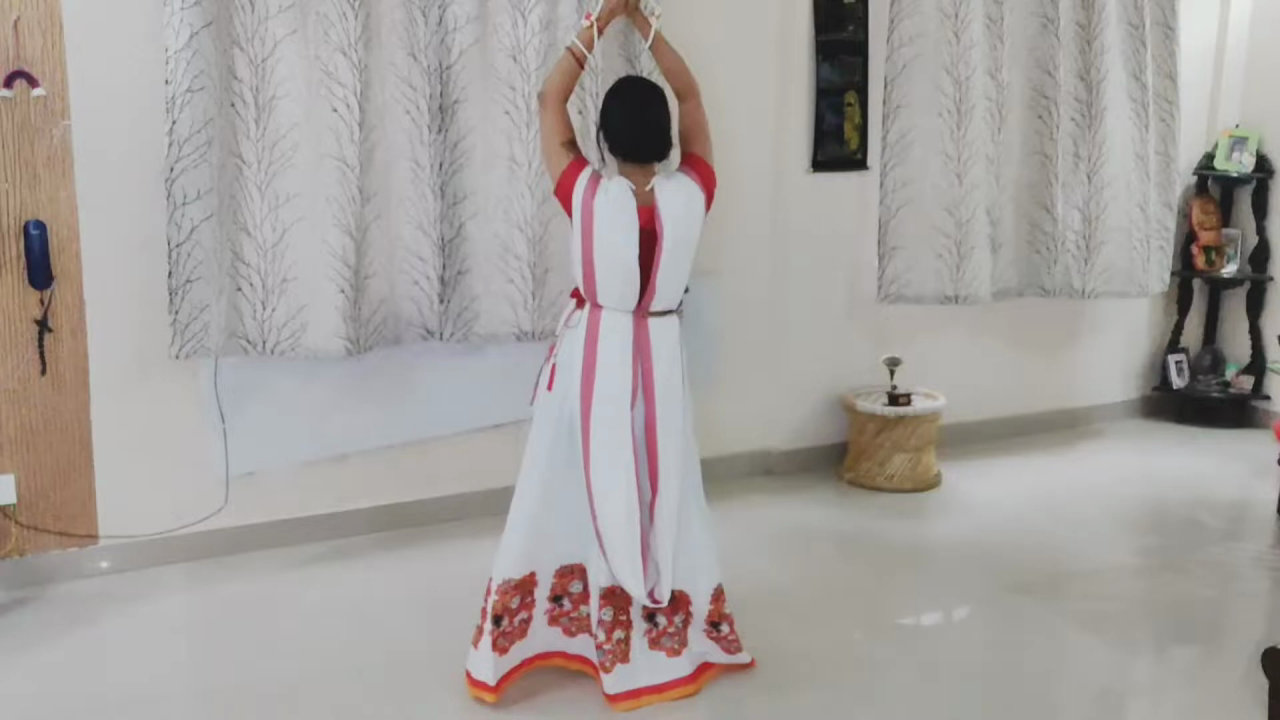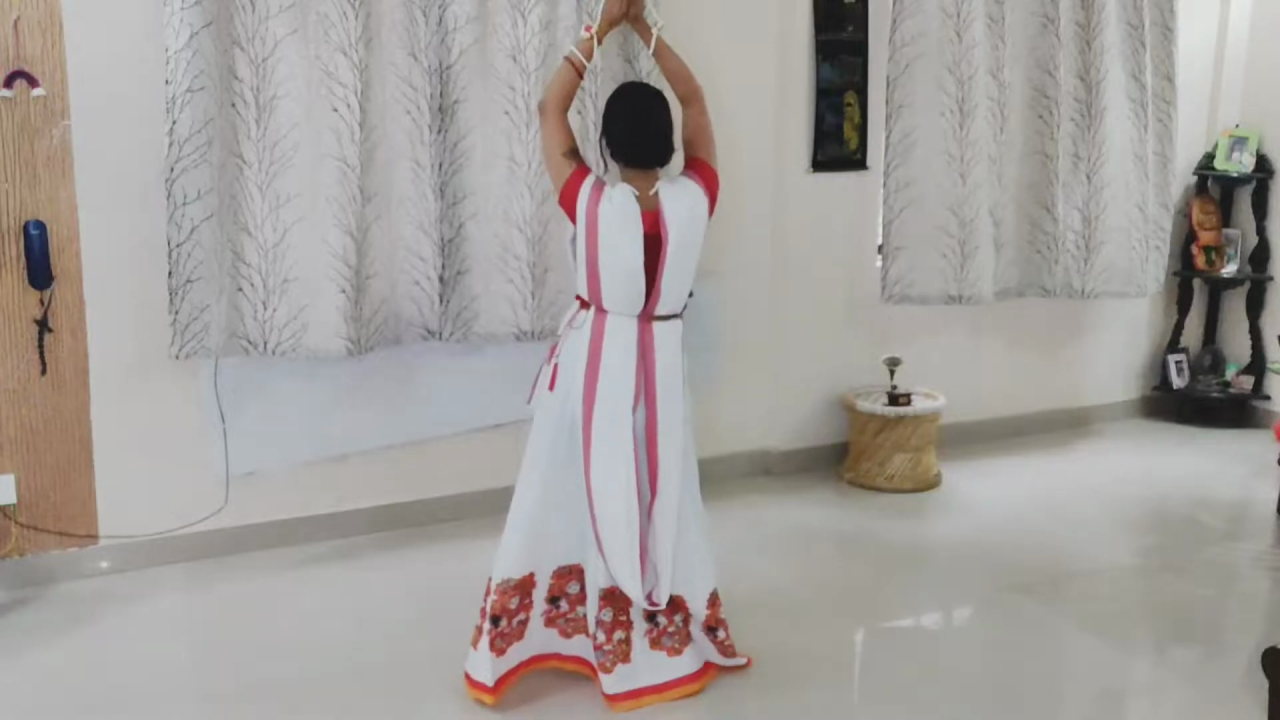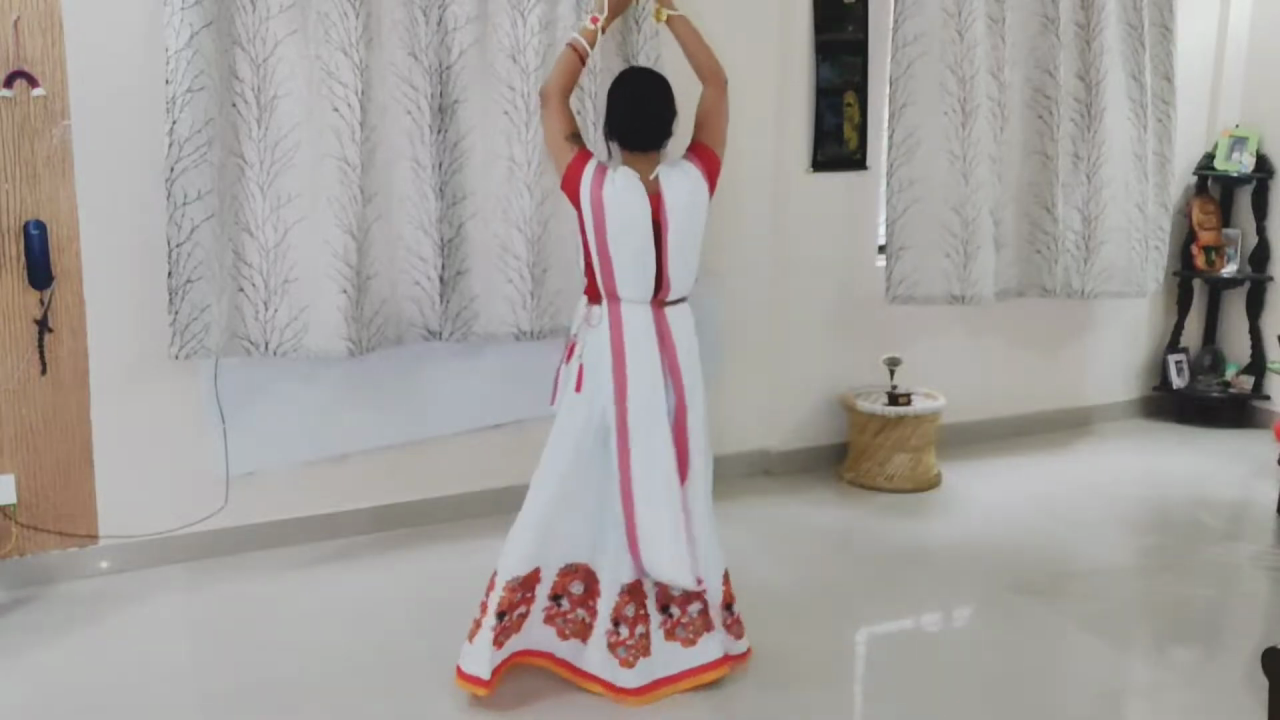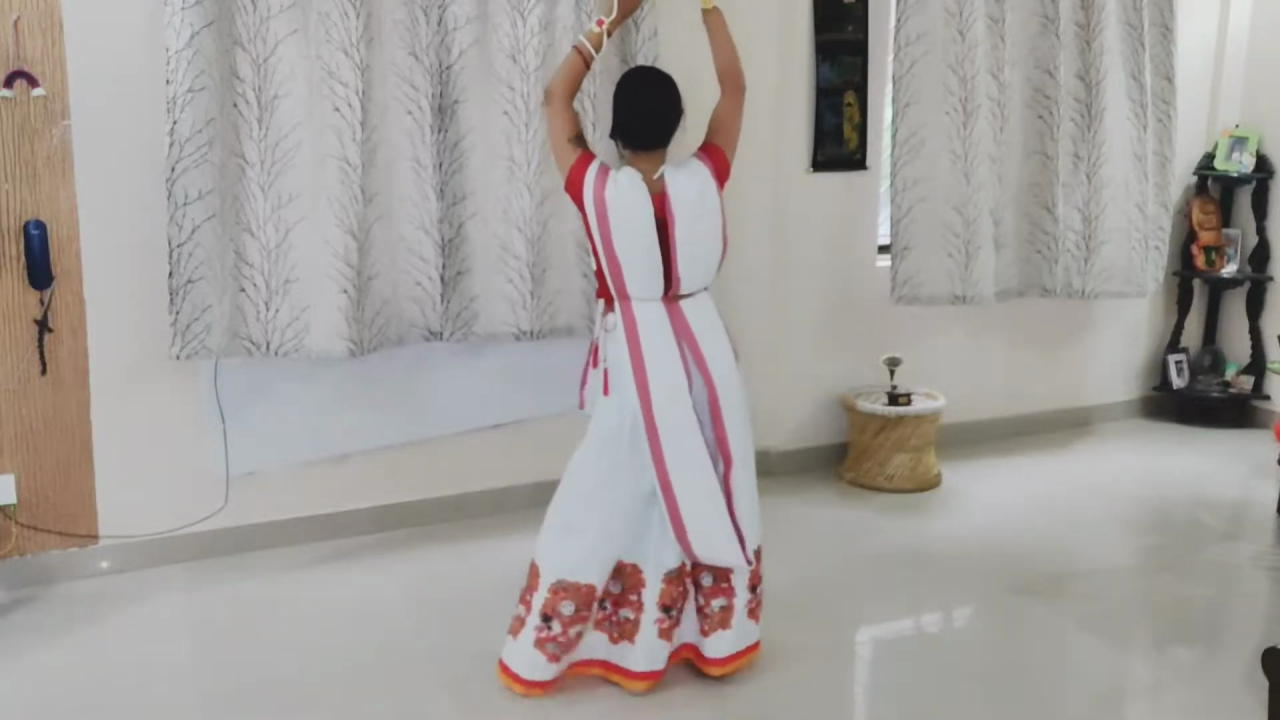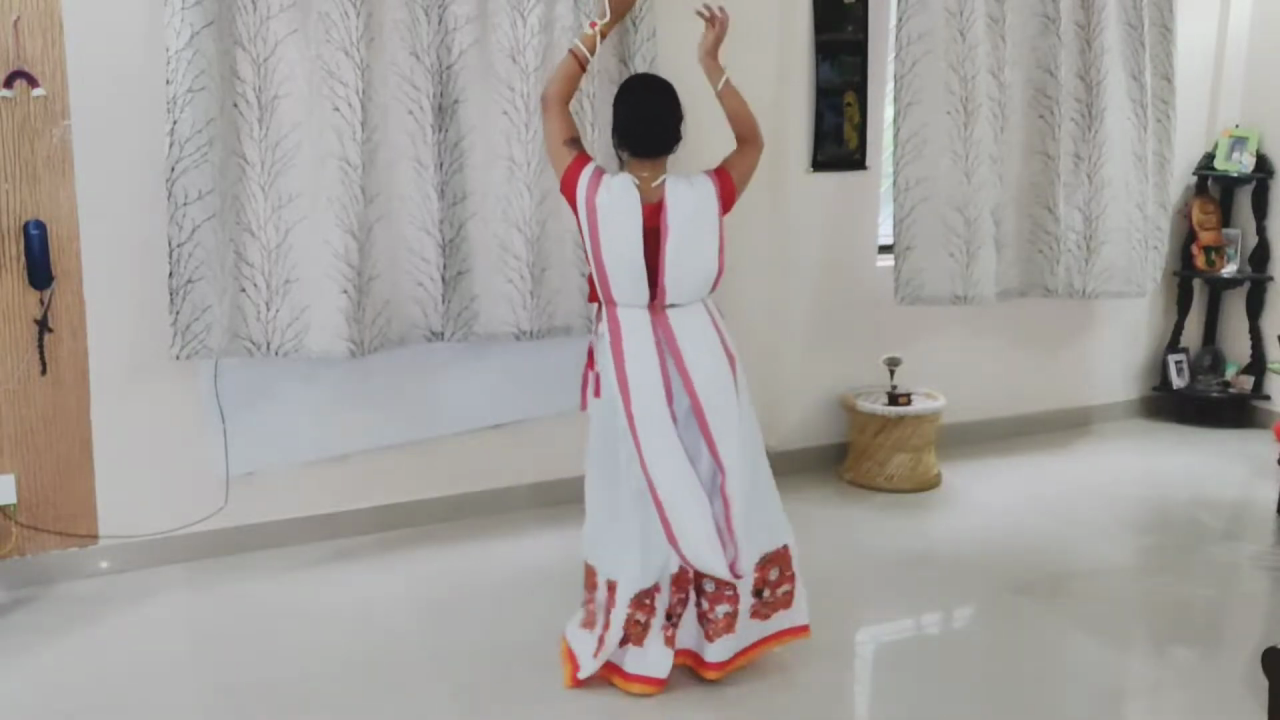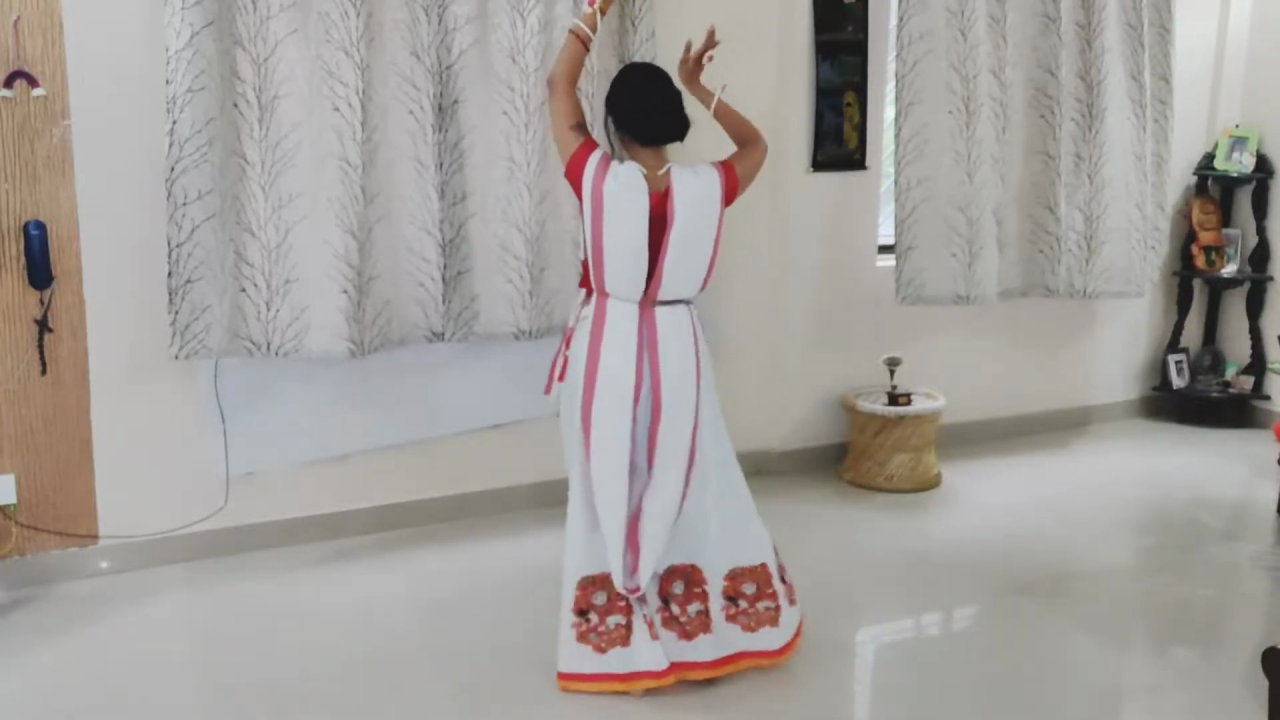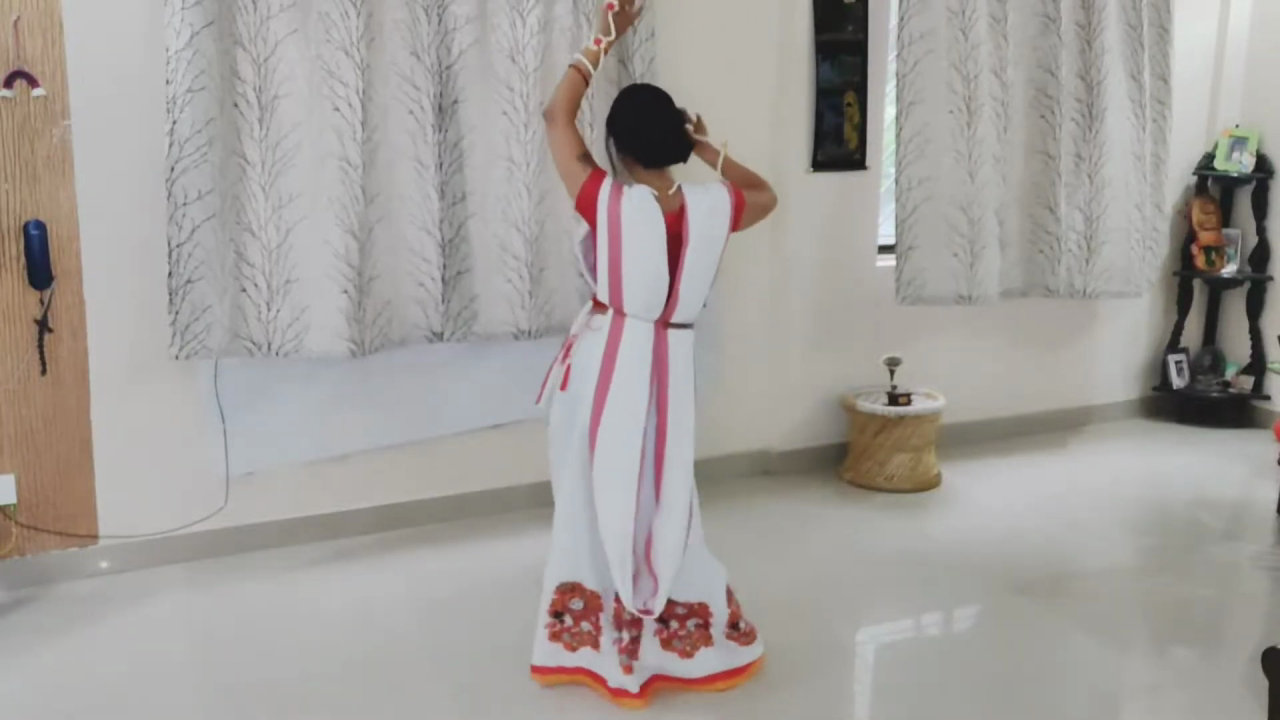
dt=0.3s
person 1, frame 1
left shoulder: (586, 195)
right shoulder: (691, 195)
left elbow: (550, 100)
right elbow: (690, 97)
left hip: (590, 358)
right hip: (656, 360)
left knee: (569, 504)
right knee: (659, 501)
left ankle: (508, 652)
right ankle: (671, 647)
person 1, frame 2
left shoulder: (591, 202)
right shoulder: (695, 199)
left elbow: (549, 111)
right elbow: (695, 102)
left hip: (592, 364)
right hip: (659, 365)
left knee: (568, 509)
right knee: (657, 508)
left ankle: (506, 652)
right ankle: (671, 648)
person 1, frame 3
left shoulder: (592, 187)
right shoulder: (695, 182)
left elbow: (551, 97)
right elbow: (716, 84)
left hip: (609, 357)
right hip: (673, 354)
left knee: (575, 499)
right knee: (670, 496)
right ankle: (691, 641)
person 1, frame 4
left shoulder: (597, 188)
right shoulder: (702, 181)
left elbow: (556, 98)
right elbow: (735, 90)
left hip: (635, 359)
right hip: (701, 349)
left knee: (604, 503)
right knee: (708, 494)
left ankle: (568, 645)
right ankle: (717, 635)
person 1, frame 5
left shoulder: (592, 192)
right shoulder: (703, 197)
left elbow: (553, 104)
right elbow: (752, 143)
right wrist: (714, 64)
left hip: (629, 360)
right hip: (700, 355)
left knee: (633, 506)
right knee: (723, 490)
left ankle: (635, 651)
right ankle: (720, 637)
person 1, frame 6
left shoulder: (598, 179)
right shoulder: (706, 188)
left elbow: (559, 89)
right elbow: (755, 146)
right wrist: (698, 87)
left hip: (605, 353)
right hip: (674, 353)
left knee: (607, 500)
right knee: (694, 493)
left ankle: (625, 648)
right ankle: (715, 631)
person 1, frame 7
left shoulder: (608, 202)
right shoulder: (712, 206)
left elbow: (557, 115)
right elbow: (767, 196)
right wrist: (711, 153)
left hip: (602, 366)
right hip: (668, 371)
left knee: (596, 509)
right knee: (660, 509)
left ankle: (612, 654)
right ankle: (697, 645)
